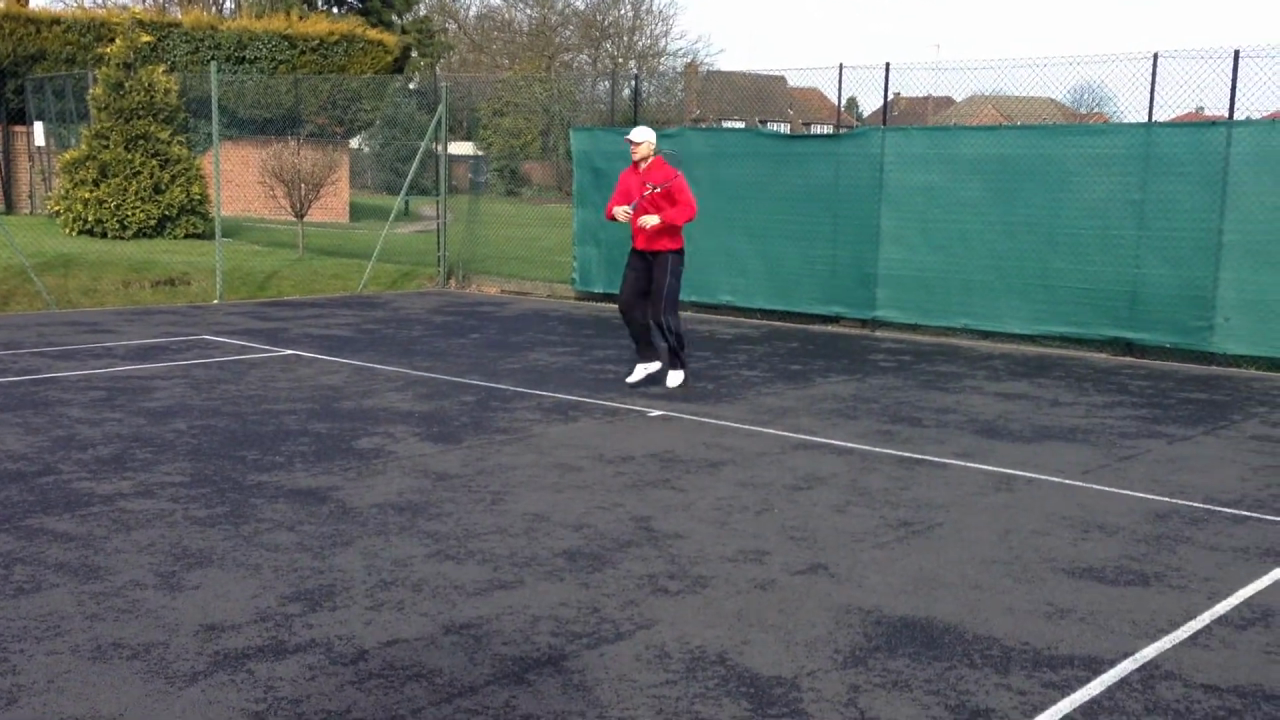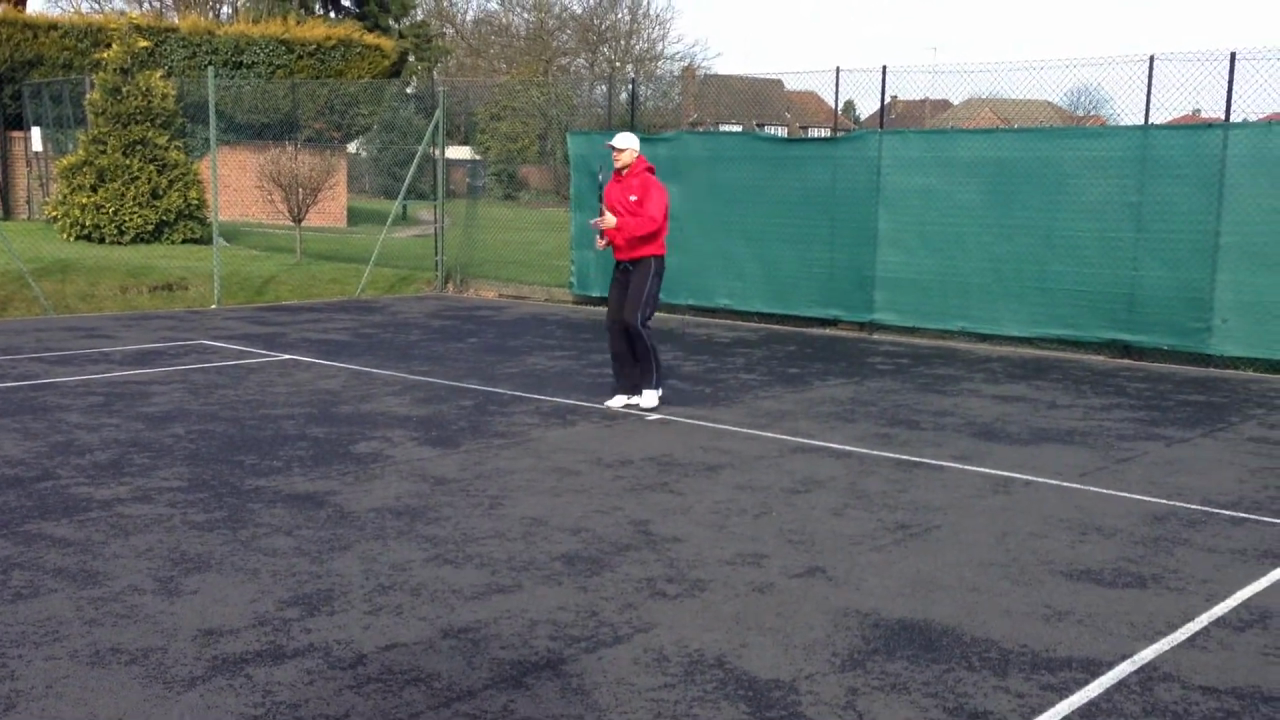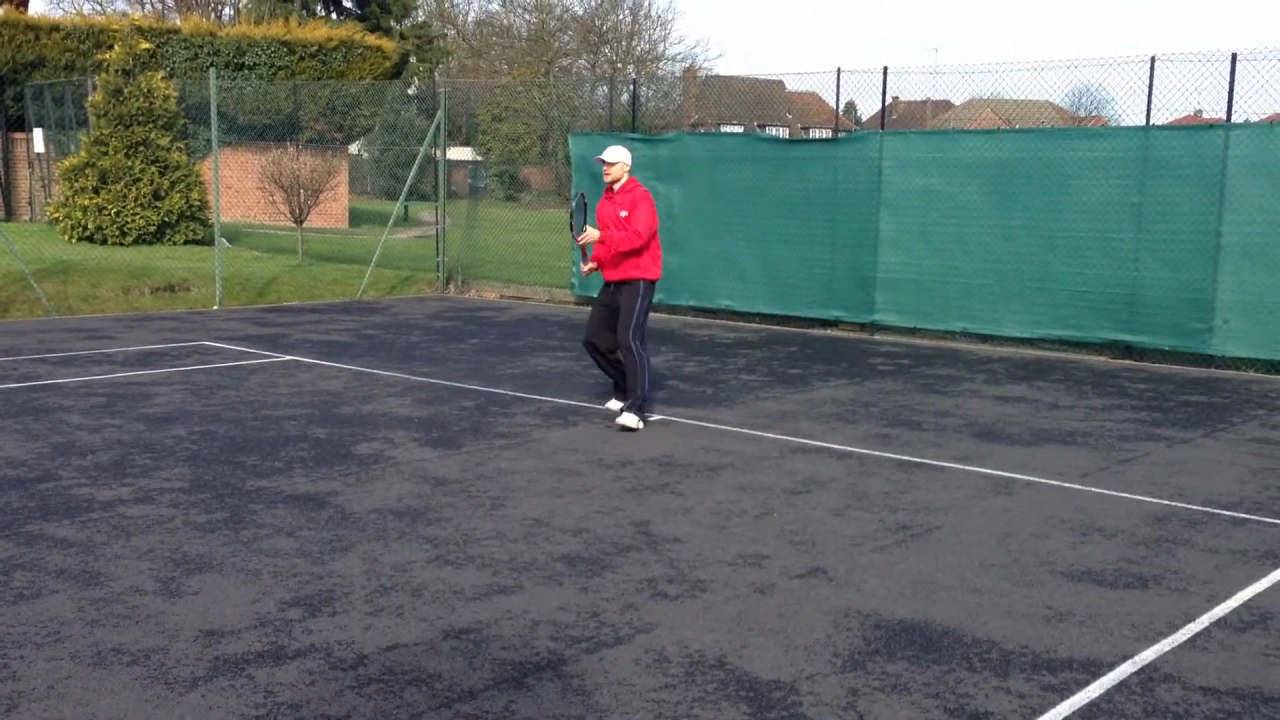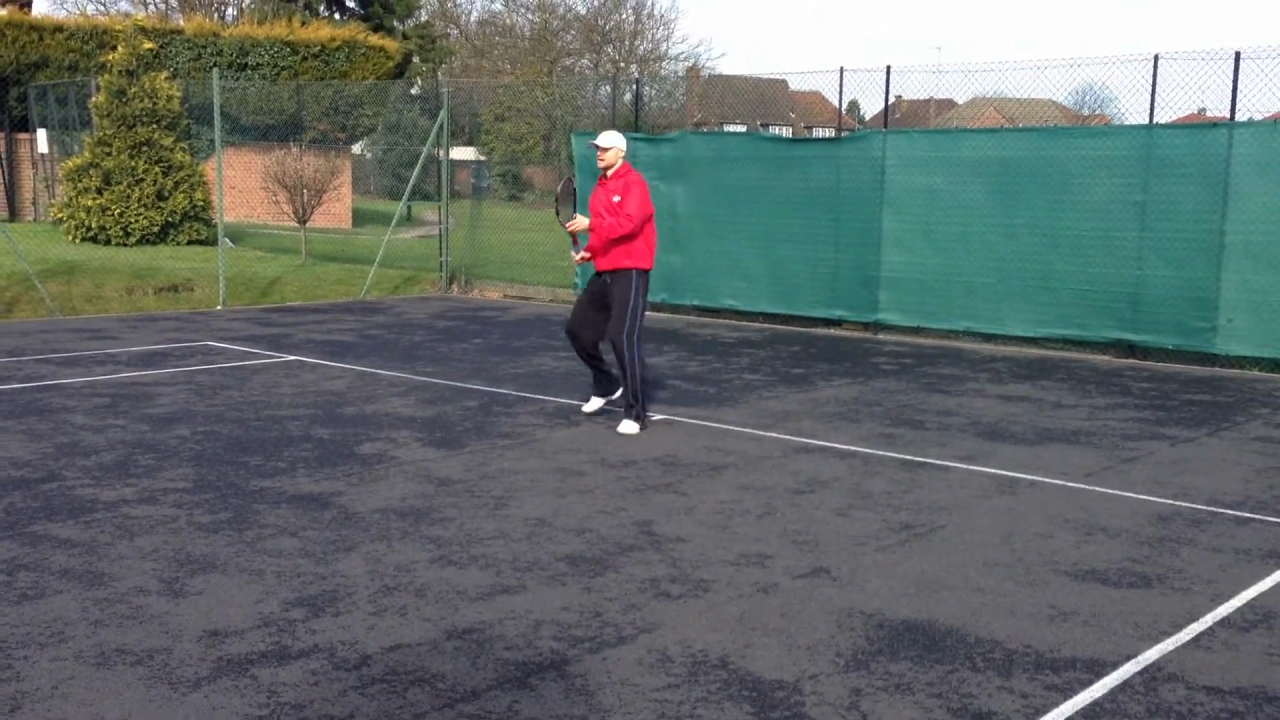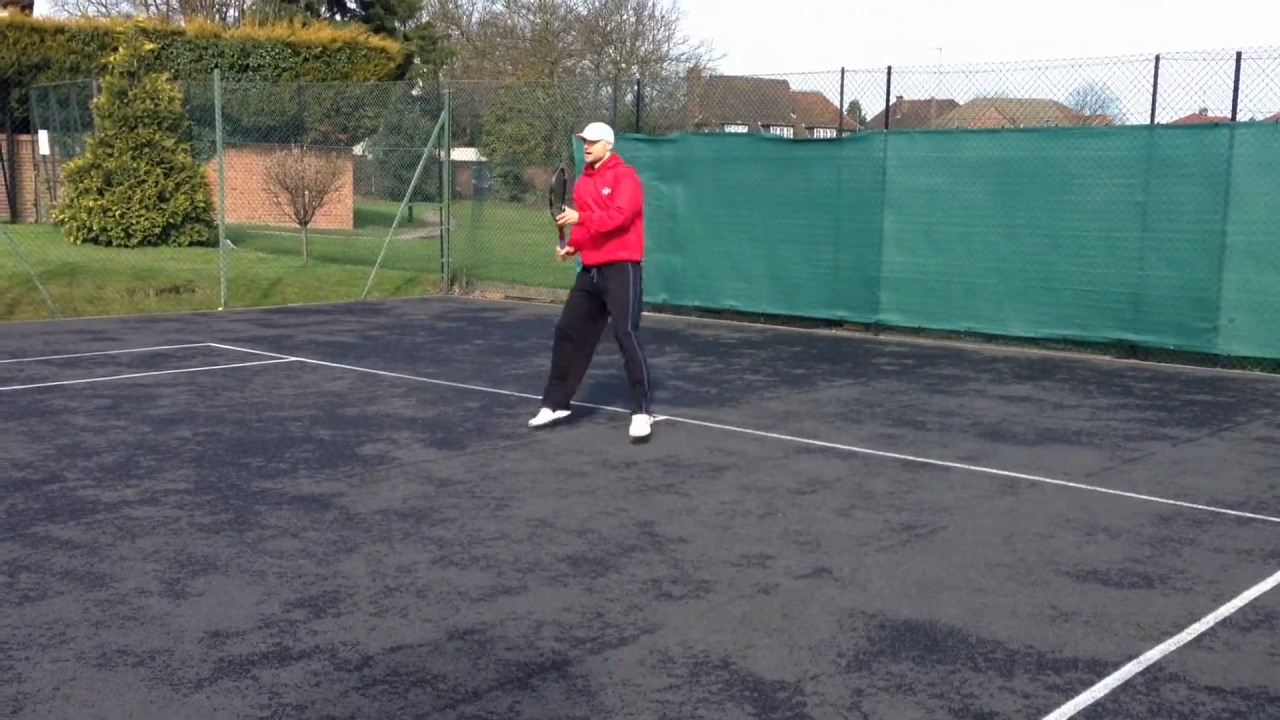
dt=0.2s
person 1, frame 1
left shoulder: (670, 175)
right shoulder: (626, 176)
left elbow: (689, 209)
right elbow: (612, 207)
left wrist: (659, 218)
right wrist: (616, 211)
left hip: (668, 253)
right hip: (640, 253)
left knee: (661, 313)
right knee: (628, 304)
left ankle: (677, 363)
right ankle: (648, 358)
person 1, frame 2
left shoulder: (649, 183)
right shoulder: (612, 185)
left elbow: (653, 222)
left wrist: (618, 224)
right wrist: (605, 237)
left hip: (647, 262)
right hip: (622, 264)
left knee: (634, 320)
right knee: (615, 324)
left ankle: (652, 382)
right ankle: (628, 389)
person 1, frame 3
left shoulder: (640, 198)
right shoulder: (604, 201)
left elbow: (637, 237)
left wrist: (600, 237)
right wrist: (594, 261)
left hip: (637, 282)
right hip: (611, 284)
left knee: (628, 338)
right knee: (594, 341)
left ankle: (636, 409)
right ankle: (626, 392)
person 1, frame 4
left shoulder: (634, 184)
right shoulder: (598, 189)
left elbow: (628, 224)
left wrist: (590, 224)
right wrist: (589, 251)
left hip: (631, 273)
right hip: (603, 274)
left knee: (621, 337)
right knee: (577, 328)
left ankle: (635, 413)
right ankle: (606, 385)
person 1, frame 5
left shoulder: (625, 176)
right shoulder: (582, 182)
left elbow: (619, 216)
left wrist: (579, 217)
right wrist: (572, 245)
left hip: (621, 268)
right hip: (590, 270)
left knee: (625, 332)
right knee: (569, 332)
left ankle: (641, 409)
right ankle: (557, 402)
